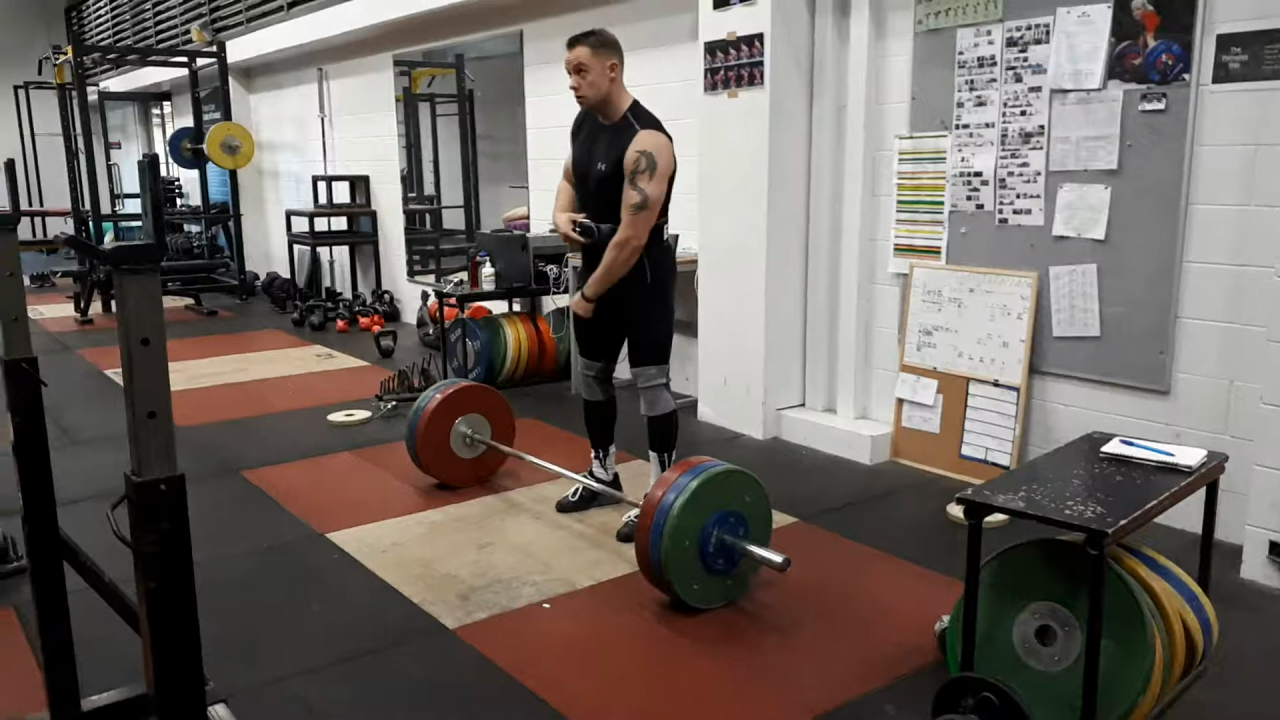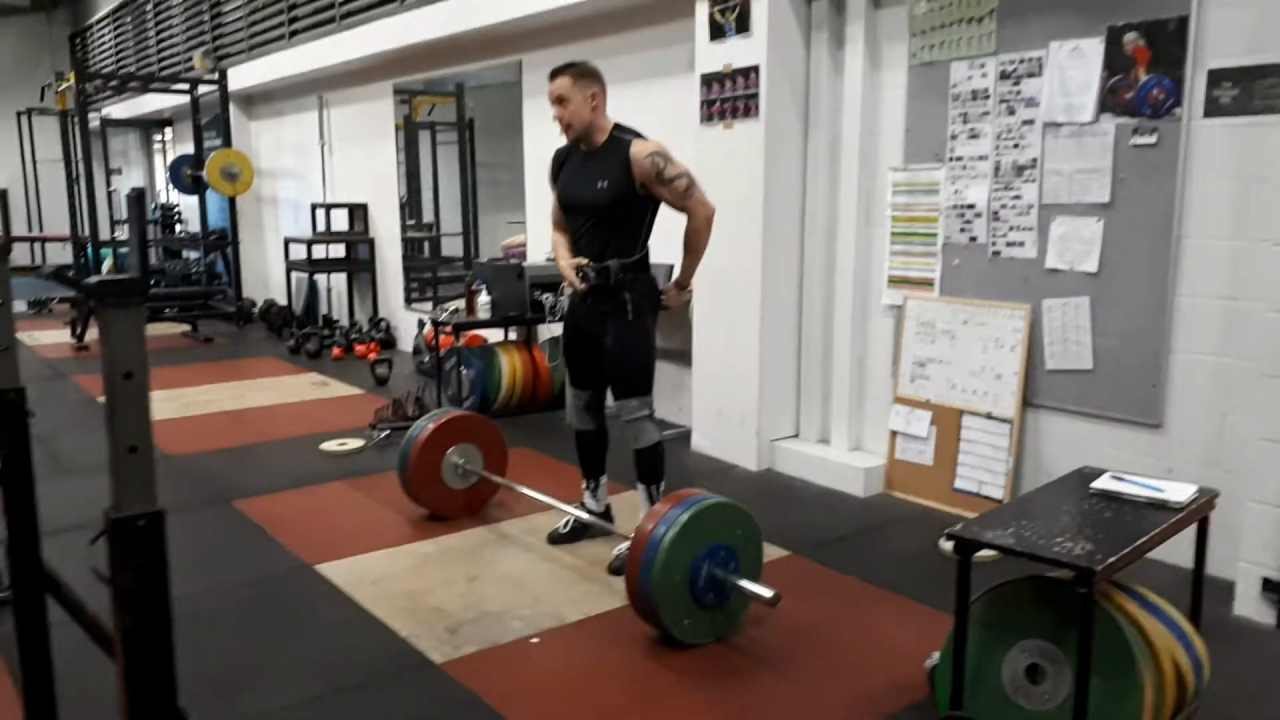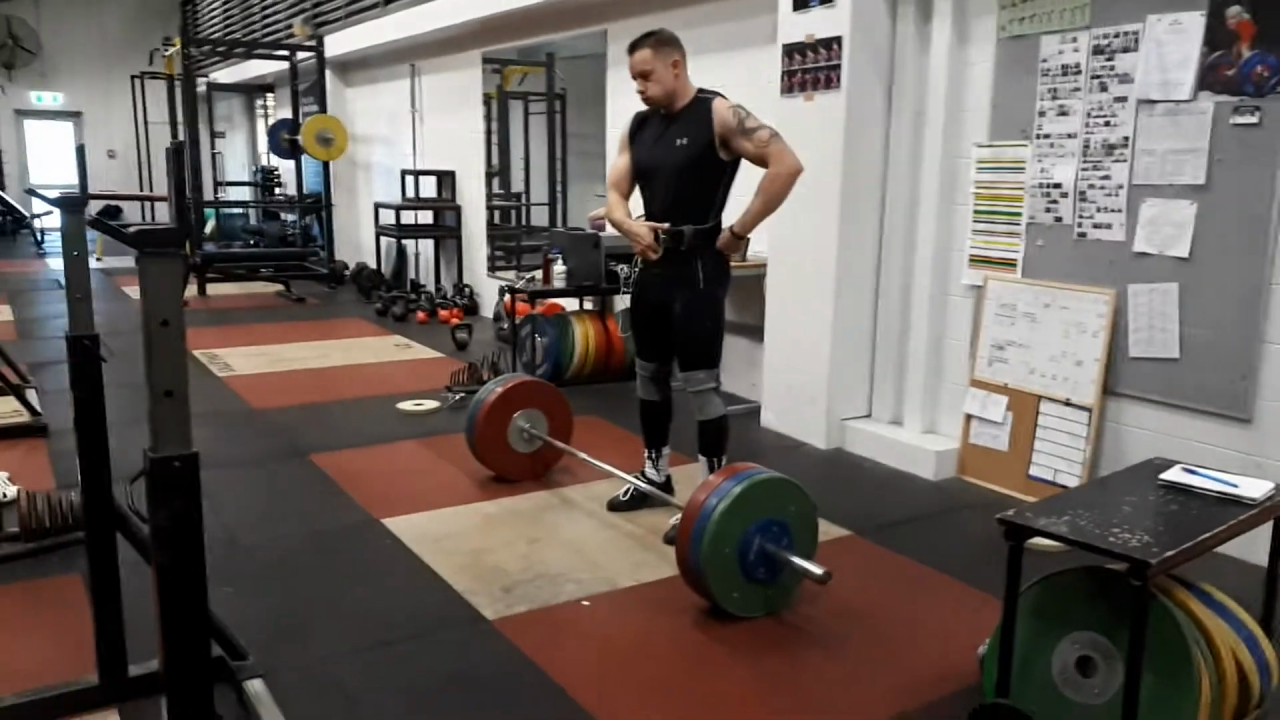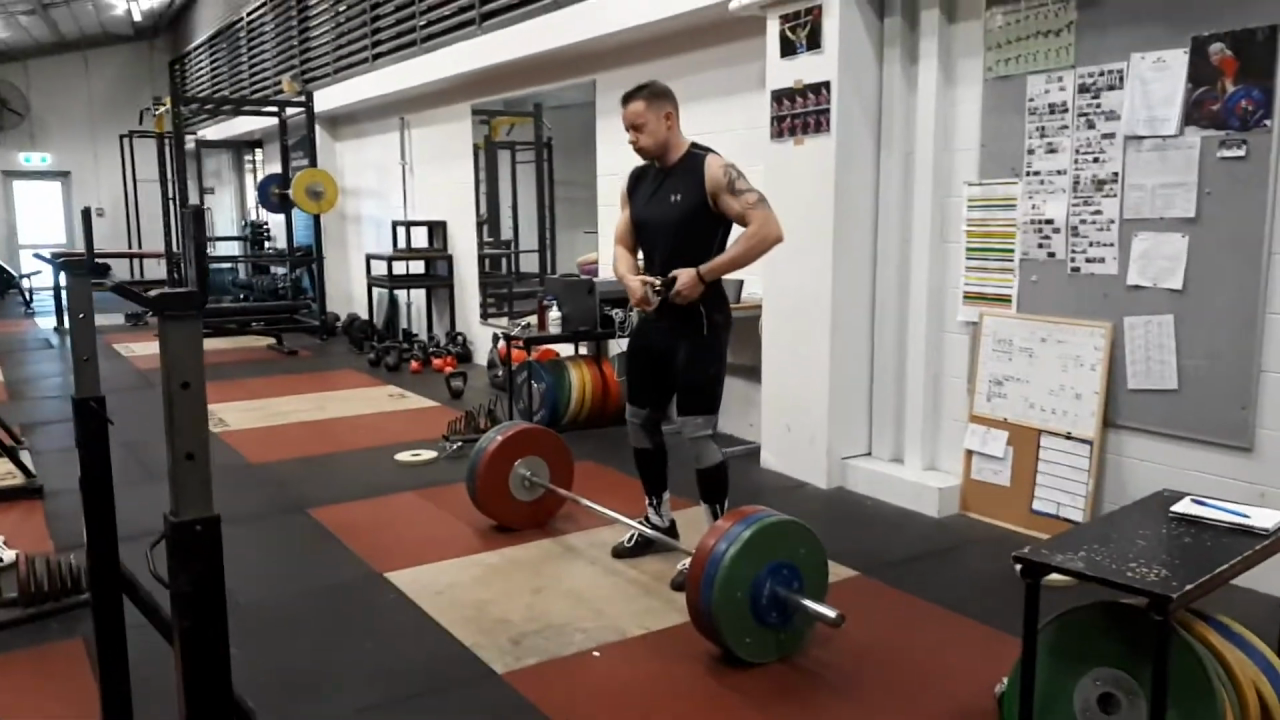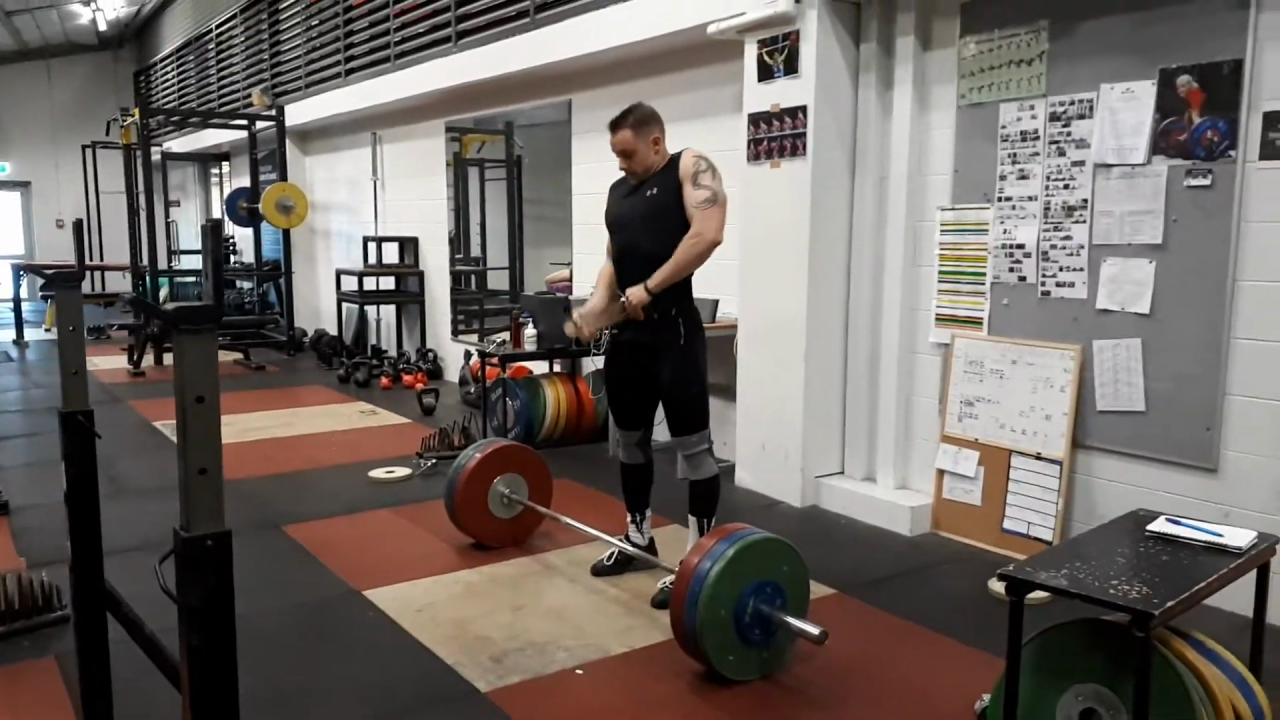
dt=0.7s
person 1, frame 1
left shoulder: (646, 142)
right shoulder: (584, 123)
left elbow: (635, 238)
left wrist: (591, 293)
right wrist: (562, 212)
left hip: (643, 271)
right hip: (598, 265)
left knee: (650, 380)
right knee: (592, 375)
right ankle: (603, 474)
person 1, frame 2
left shoulder: (638, 154)
right shoulder: (563, 160)
left elbow: (701, 211)
left wrist: (681, 284)
right wrist: (565, 262)
left hip: (627, 298)
right hip: (583, 298)
left knee: (634, 412)
right knee: (583, 404)
right ankle: (594, 505)
person 1, frame 3
left shoulder: (719, 114)
right shoulder: (639, 127)
left elbow: (786, 165)
right elbow: (614, 194)
left wrist: (738, 231)
right wrist: (631, 226)
left hip: (696, 268)
right hip: (652, 267)
left knee: (700, 384)
right knee: (648, 375)
right ankle: (655, 474)
person 1, frame 4
left shoulder: (711, 170)
right shoulder: (636, 181)
left elbow: (768, 229)
right elbow: (623, 246)
left wrist: (703, 273)
right wrist: (630, 280)
left hip: (700, 319)
right hip: (654, 318)
left knee: (696, 431)
right knee: (639, 420)
right ankle: (658, 521)
person 1, frame 5
left shoulder: (691, 168)
right shoulder: (619, 189)
left elbow: (708, 233)
left wrist: (650, 289)
right wrist: (596, 303)
left hip: (673, 329)
right hip: (626, 332)
left knee: (692, 444)
right knee: (630, 439)
right ankle: (638, 539)
